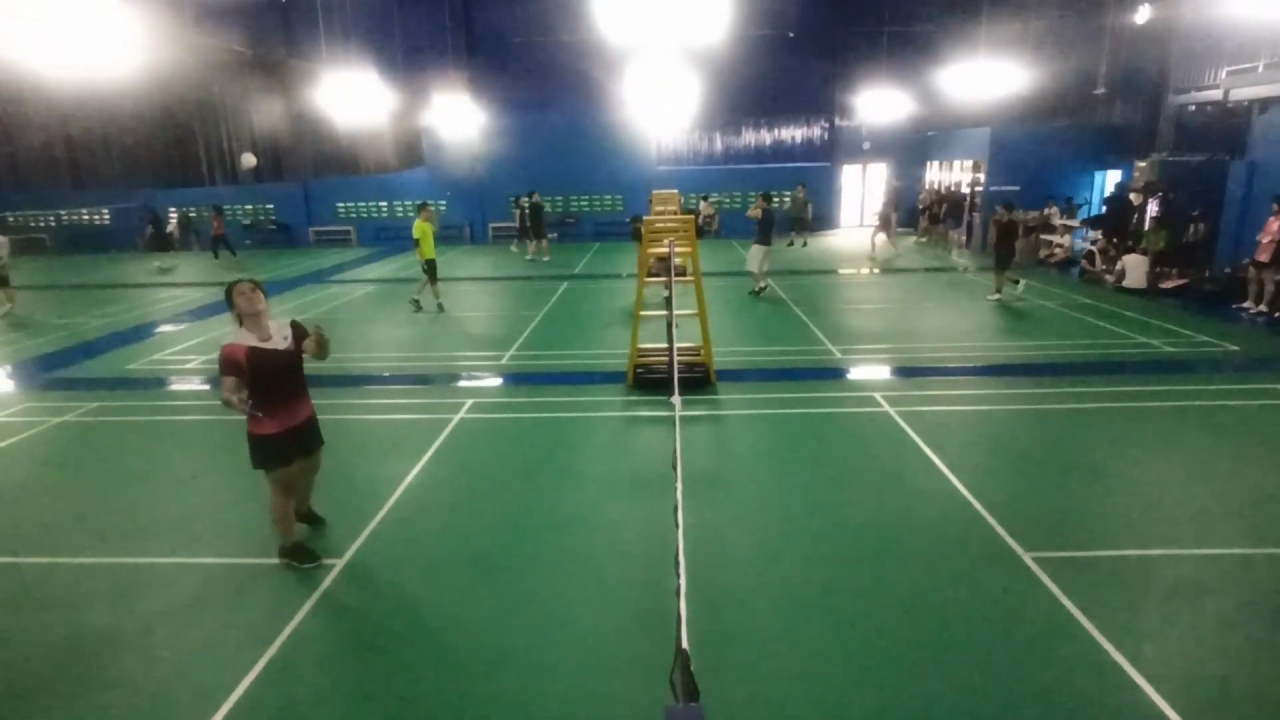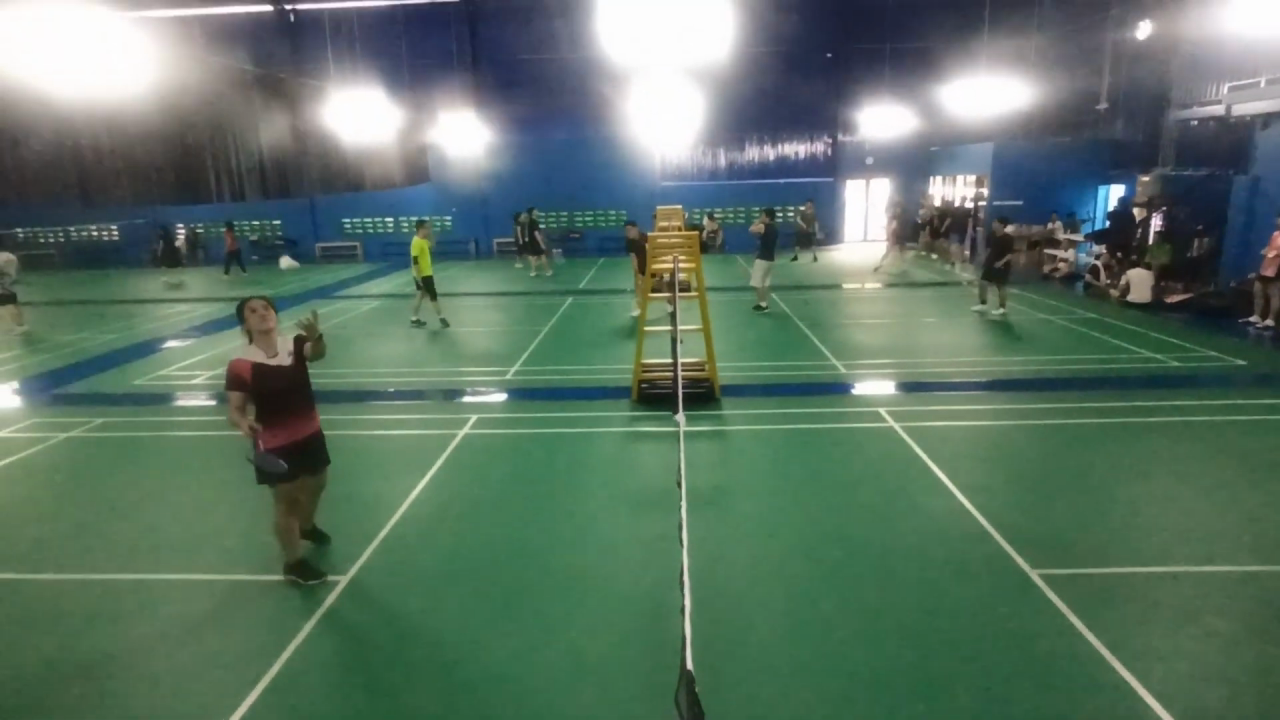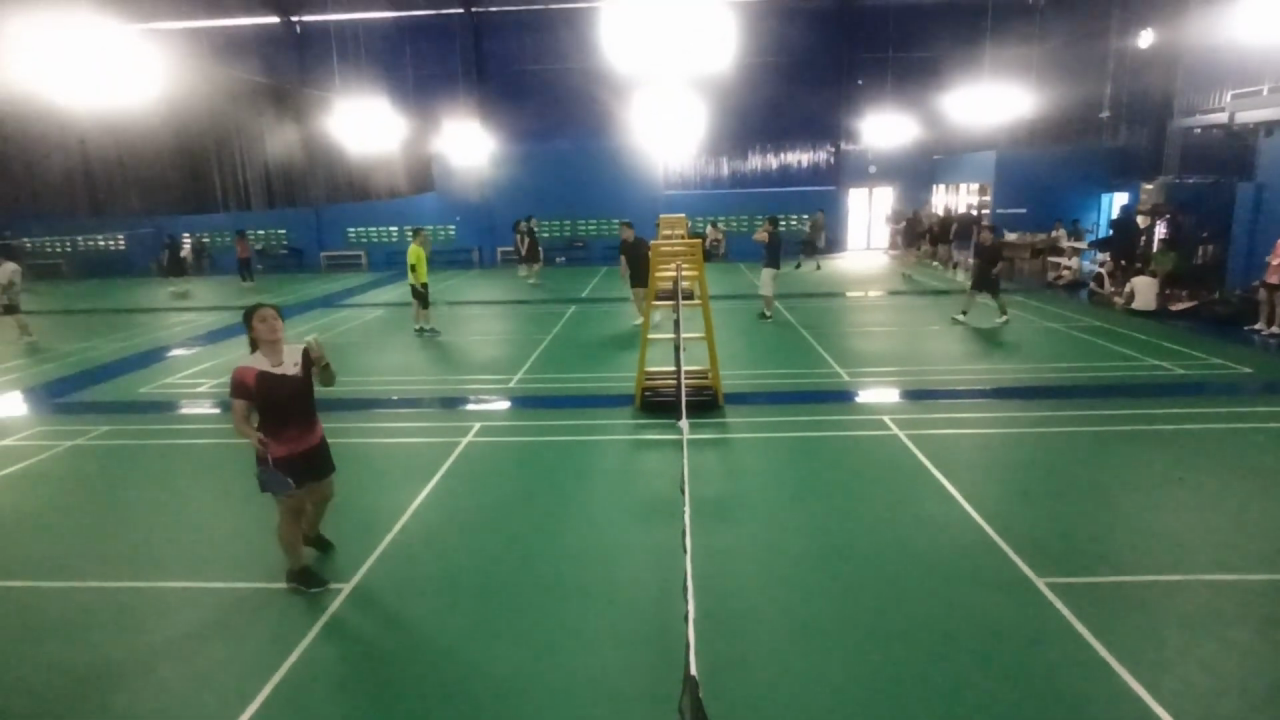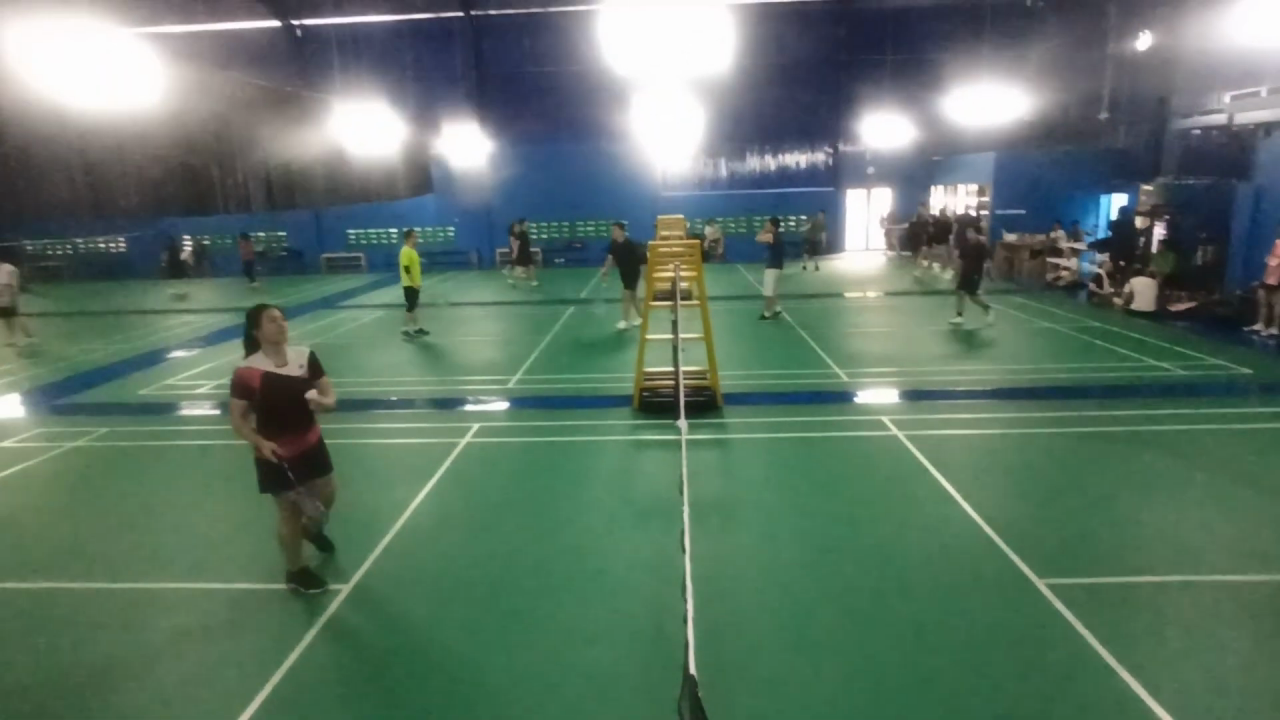
dt=0.2s
person 1, frame 1
left shoulder: (290, 328)
right shoulder: (232, 349)
left elbow: (318, 352)
right elbow: (228, 392)
left wrist: (321, 342)
right wrist: (235, 399)
left hip: (303, 418)
right hip: (268, 430)
left knee: (310, 468)
right knee: (283, 487)
left ankle: (302, 509)
right ankle: (289, 546)
person 1, frame 2
left shoulder: (296, 343)
right shoulder: (240, 365)
left elbow: (317, 354)
right elbow: (235, 409)
left wrist: (315, 335)
right wrist: (244, 423)
left hip: (309, 435)
right hip: (273, 445)
left knee: (315, 487)
right knee: (288, 502)
left ankle: (306, 526)
right ankle: (294, 562)
person 1, frame 3
left shoulder: (302, 354)
right shoulder: (245, 373)
left elbow: (328, 380)
right elbow: (239, 417)
left wrist: (322, 362)
right wrist: (252, 435)
left hip: (313, 443)
right hip: (277, 454)
left knee: (323, 496)
right knee: (292, 509)
left ankle: (310, 533)
right ankle: (297, 570)
person 1, frame 4
left shoulder: (305, 356)
right shoulder: (247, 373)
left elbow: (328, 390)
right elbow: (237, 418)
left wrist: (326, 402)
right wrist: (260, 443)
left hip: (311, 443)
right hip: (277, 455)
left knee: (326, 496)
right knee: (291, 511)
left ankle: (312, 528)
right ankle: (296, 571)
